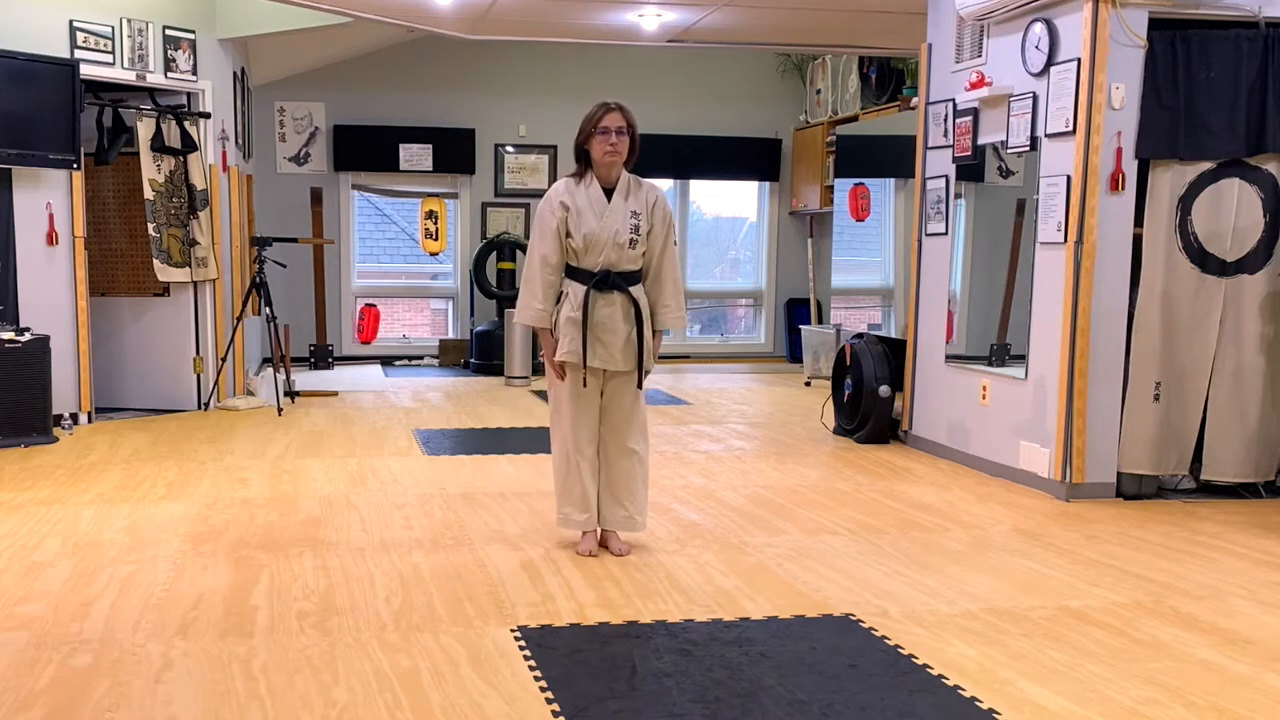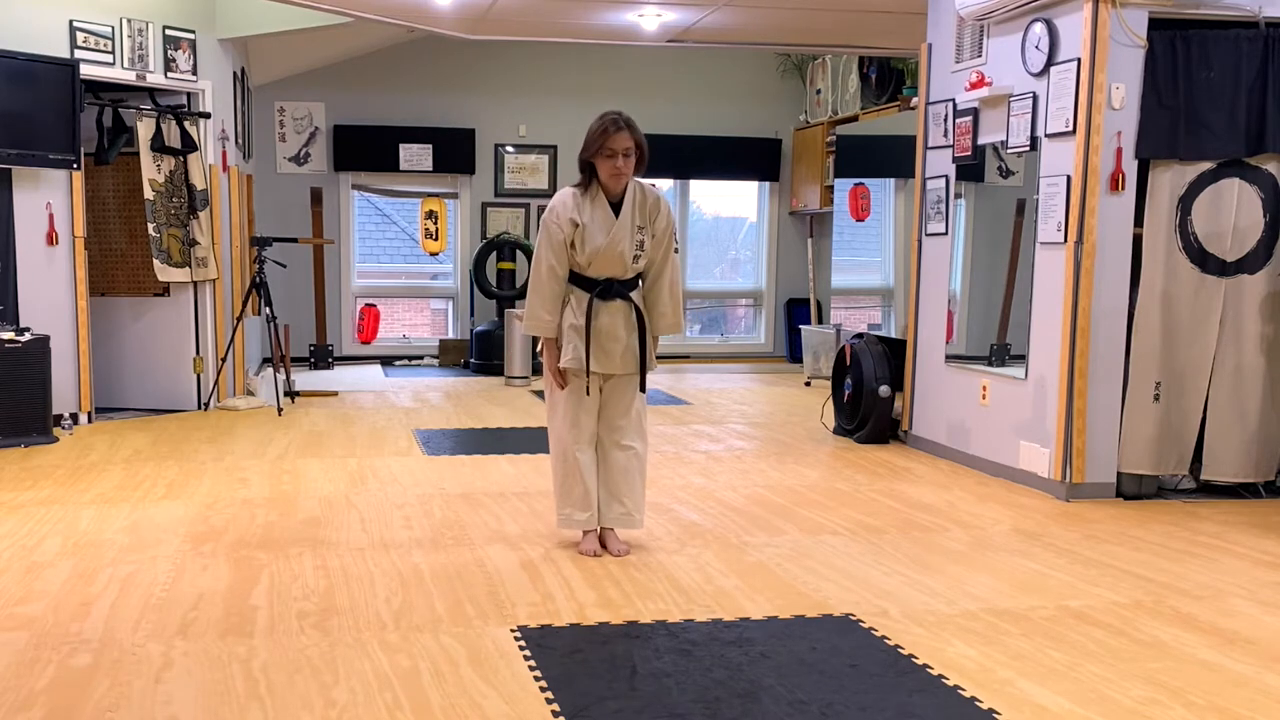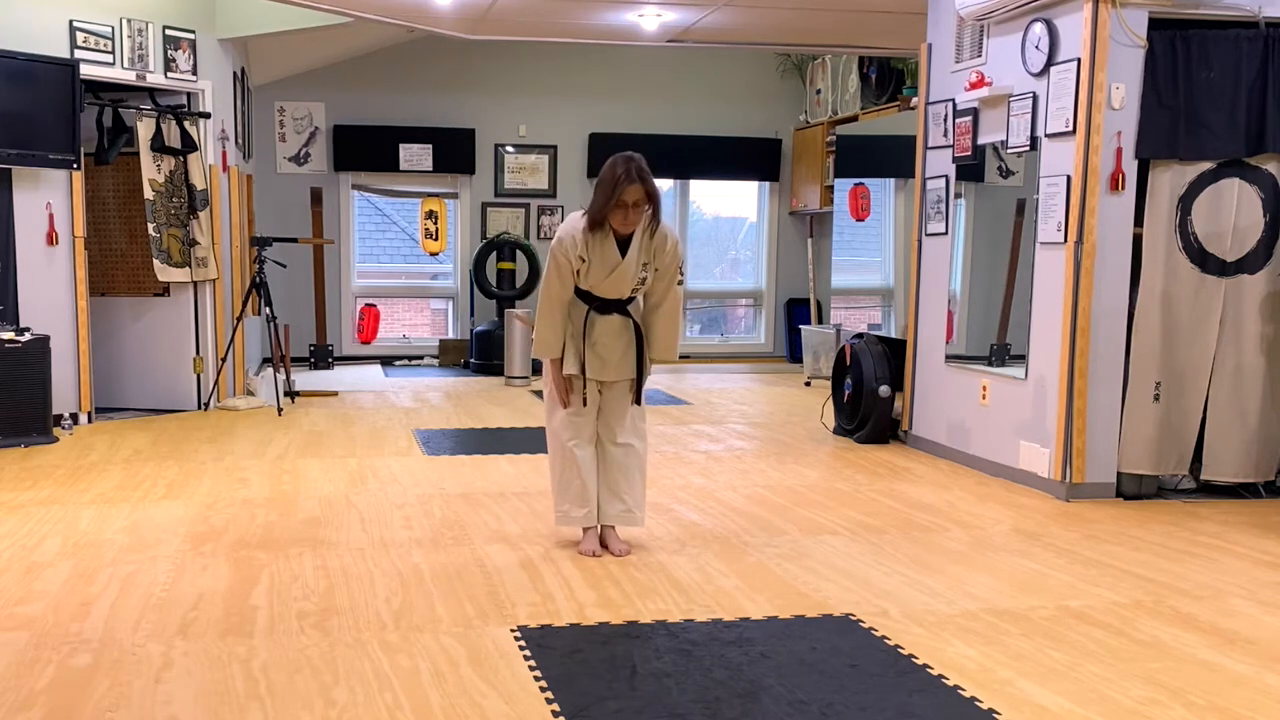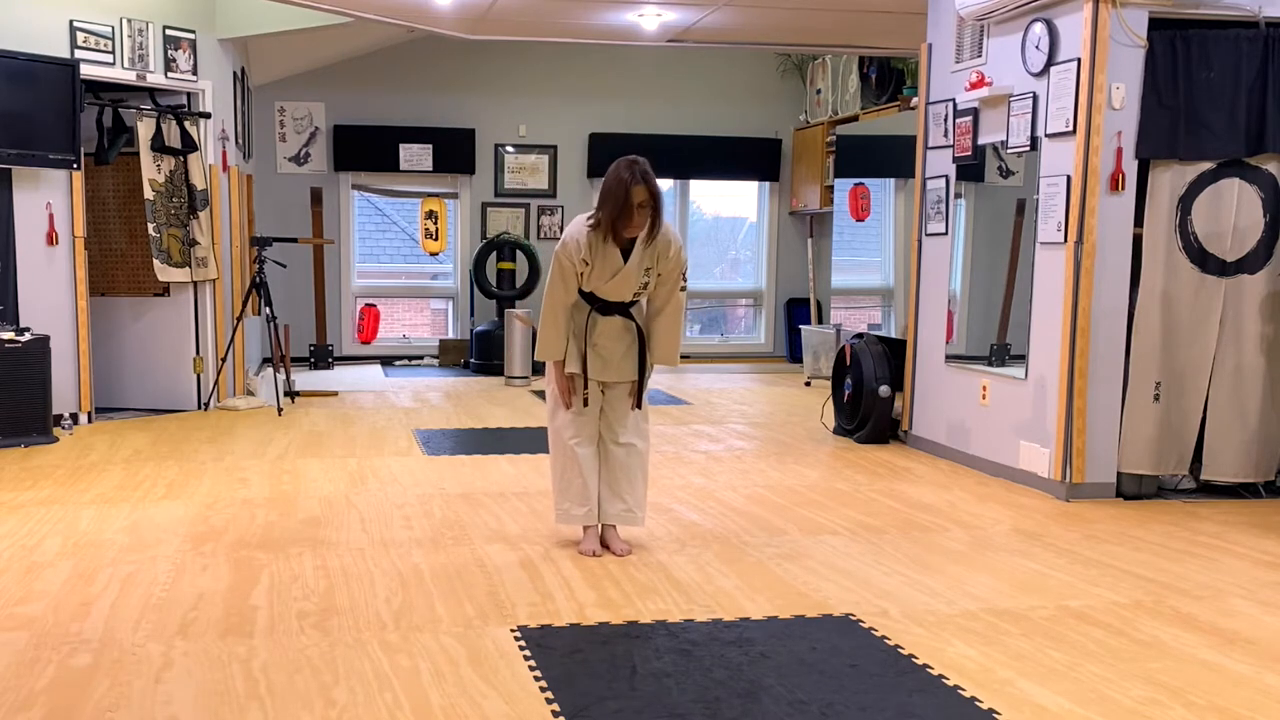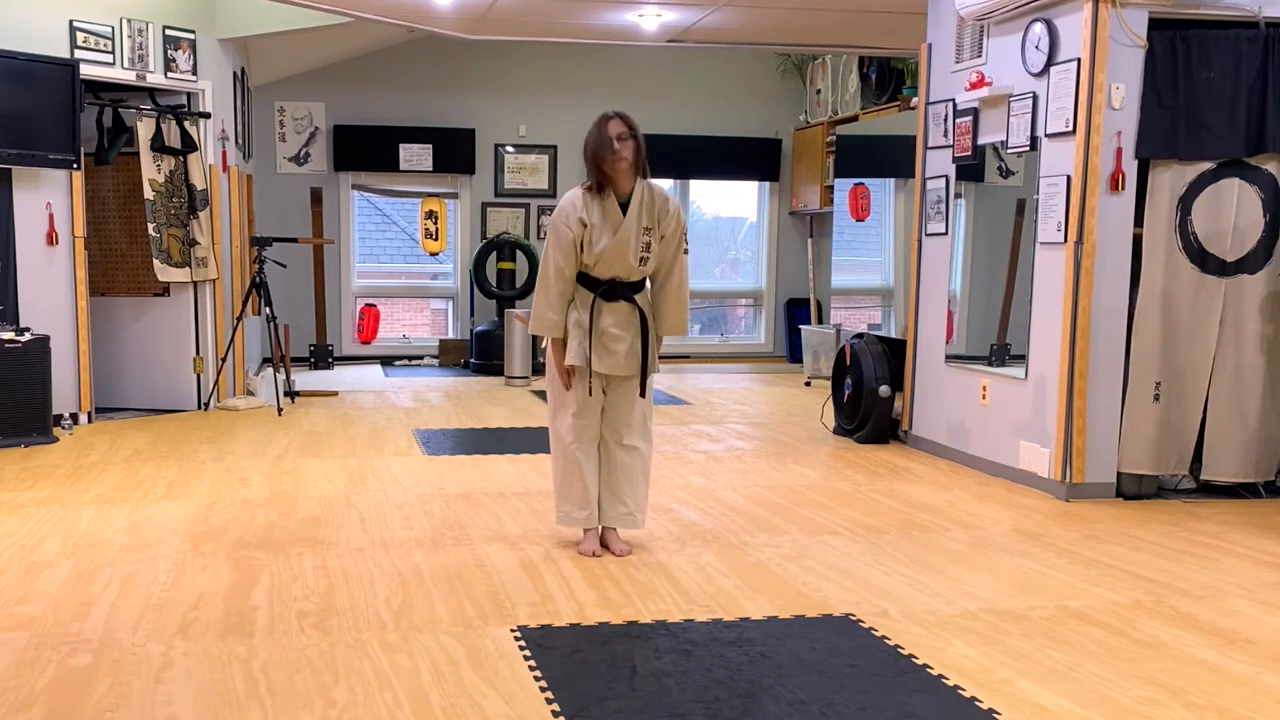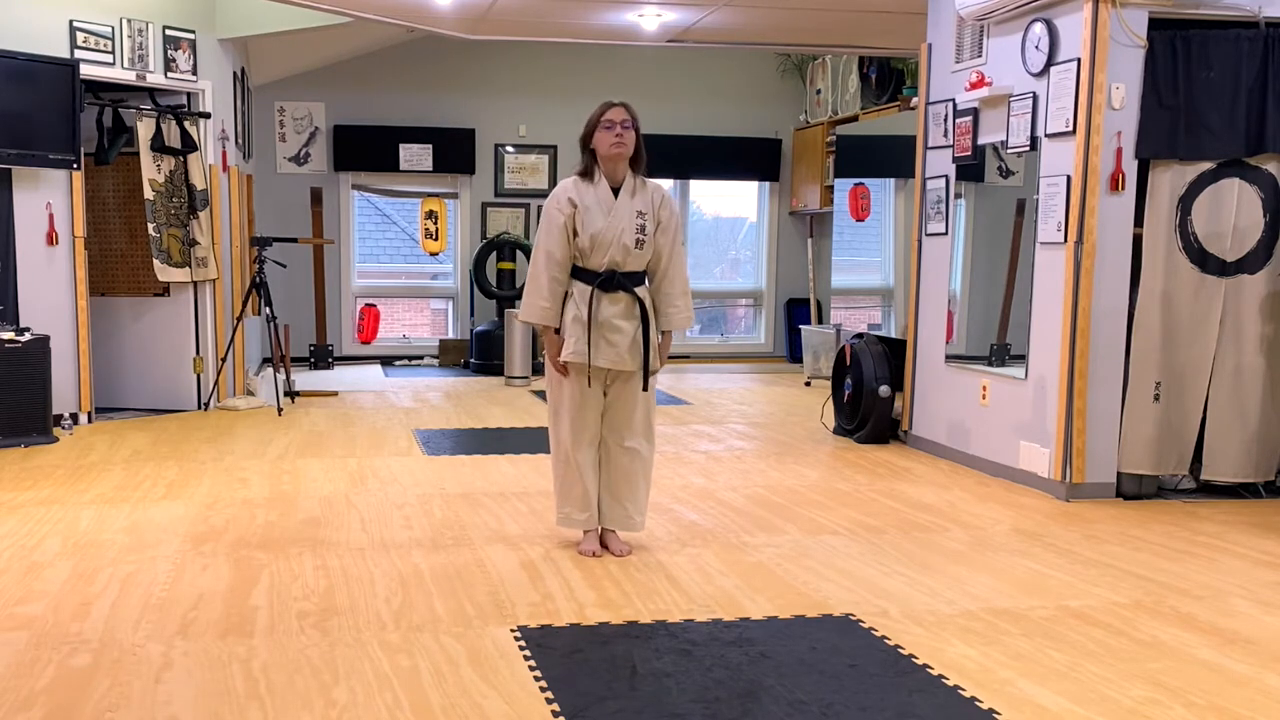
dt=0.4s
person 1, frame 1
left shoulder: (650, 199)
right shoulder: (563, 196)
left elbow: (662, 269)
right elbow: (543, 267)
left wrist: (659, 332)
right wrist: (545, 332)
left hip: (628, 320)
right hip: (576, 319)
left knee: (626, 431)
right knee: (576, 430)
left ankle: (612, 525)
right ankle: (585, 524)
person 1, frame 2
left shoulder: (654, 206)
right shoulder: (566, 206)
left elbow: (661, 275)
right elbow: (549, 277)
left wrist: (653, 337)
right wrist: (550, 341)
left hip: (627, 325)
right hip: (577, 324)
left knee: (624, 431)
right knee: (574, 430)
left ankle: (610, 524)
right ankle: (586, 524)
person 1, frame 3
left shoulder: (663, 240)
right shoulder: (573, 235)
left elbow: (662, 304)
right elbow: (554, 301)
left wrist: (646, 361)
right wrist: (555, 363)
left hip: (625, 335)
right hip: (576, 334)
left knee: (624, 431)
right knee: (573, 429)
left ankle: (610, 524)
right ankle: (587, 524)
person 1, frame 4
left shoulder: (667, 245)
right shoulder: (578, 239)
left elbow: (664, 309)
right elbow: (558, 304)
left wrist: (647, 367)
right wrist: (559, 365)
left hip: (627, 337)
right hip: (577, 335)
left knee: (626, 431)
right knee: (575, 429)
left ankle: (611, 524)
right ankle: (588, 525)
person 1, frame 5
left shoulder: (664, 207)
right shoulder: (575, 206)
left elbow: (669, 279)
right elbow: (557, 277)
left wrist: (656, 340)
right wrist: (557, 342)
left hip: (632, 327)
right hip: (581, 325)
left knee: (629, 432)
right knee: (577, 430)
left ankle: (613, 525)
right ankle: (588, 525)
person 1, frame 6
left shoulder: (657, 199)
right shoulder: (569, 194)
left elbow: (668, 271)
right elbow: (549, 266)
left wrist: (665, 335)
right wrist: (549, 332)
left hip: (634, 322)
right hip: (580, 320)
left knee: (630, 433)
right knee: (578, 432)
left ankle: (613, 525)
right ankle: (588, 525)
